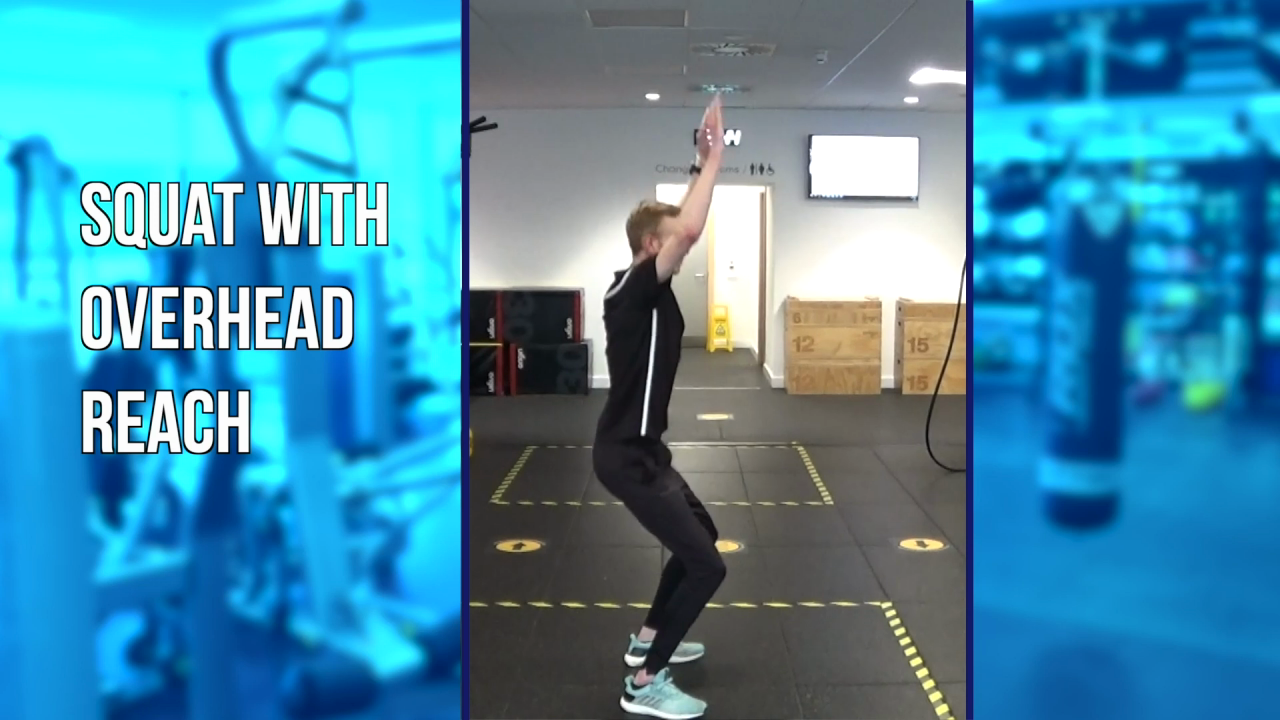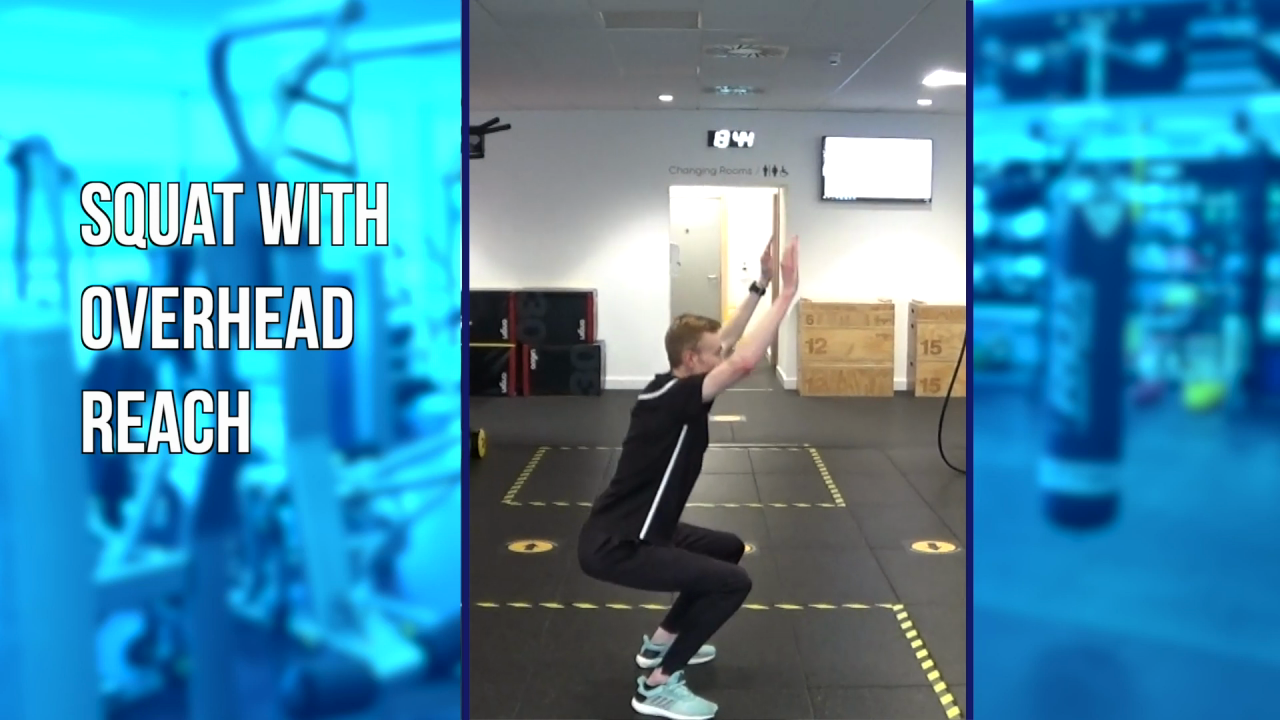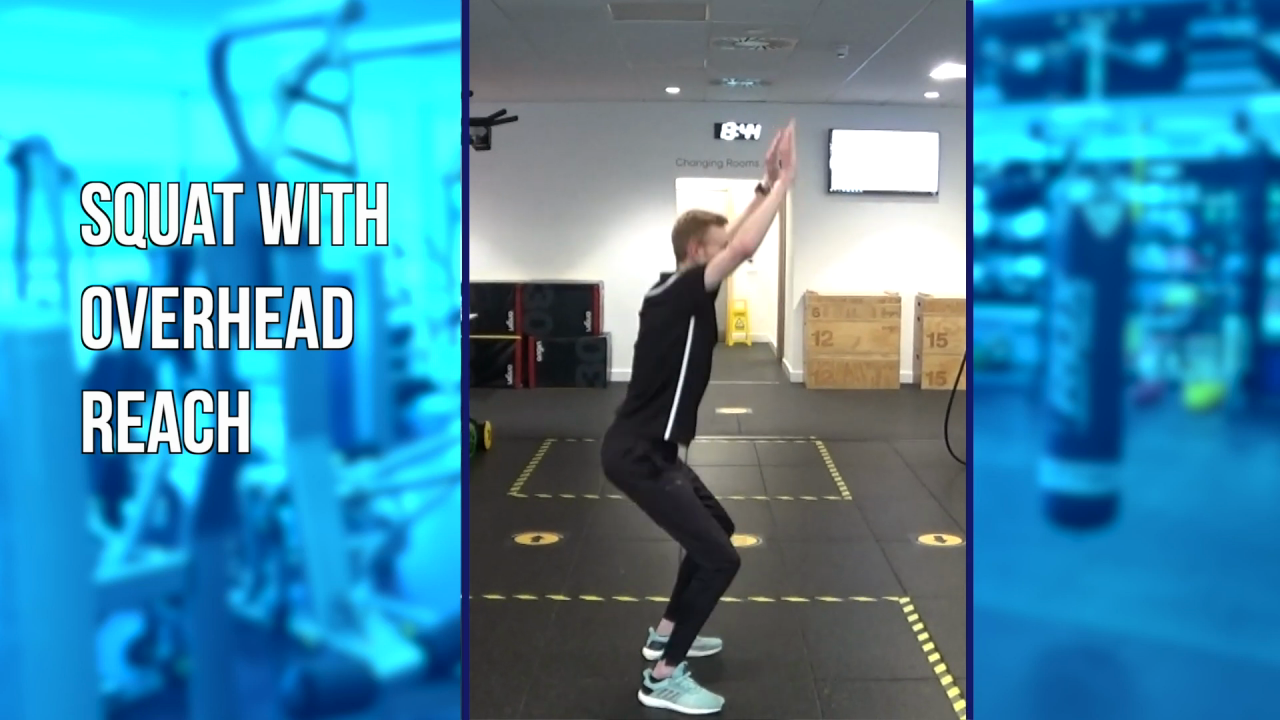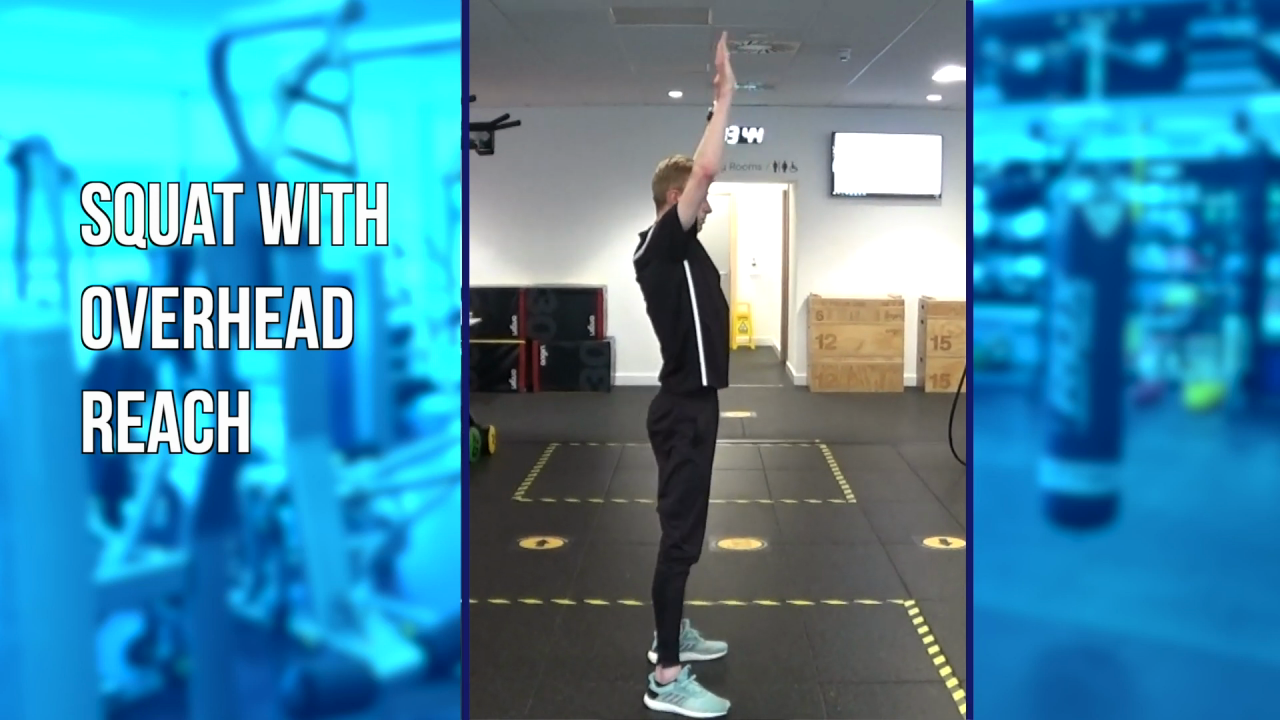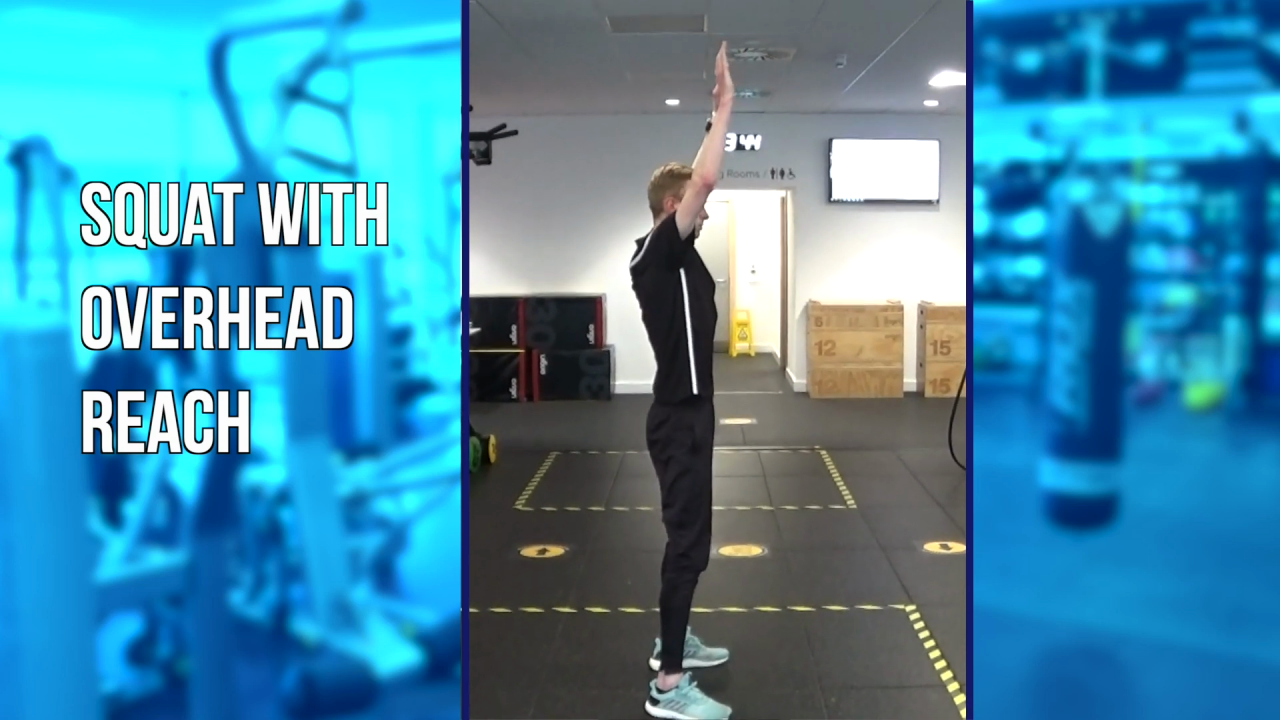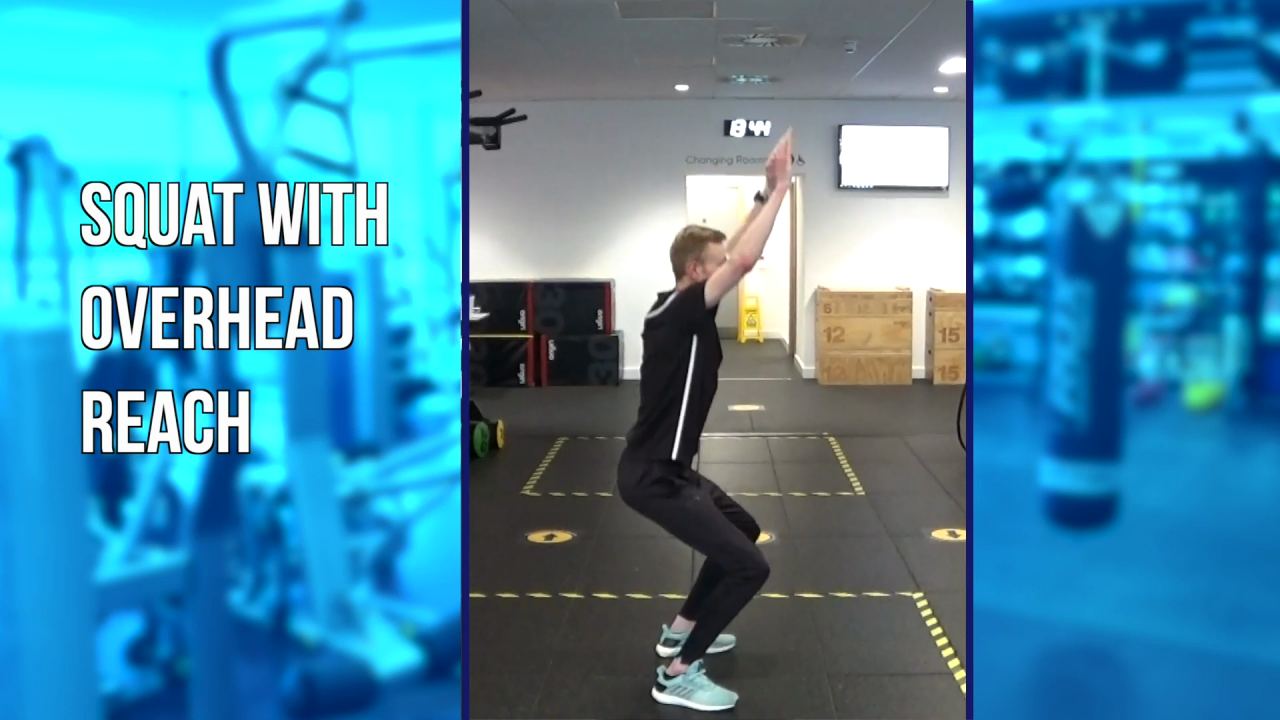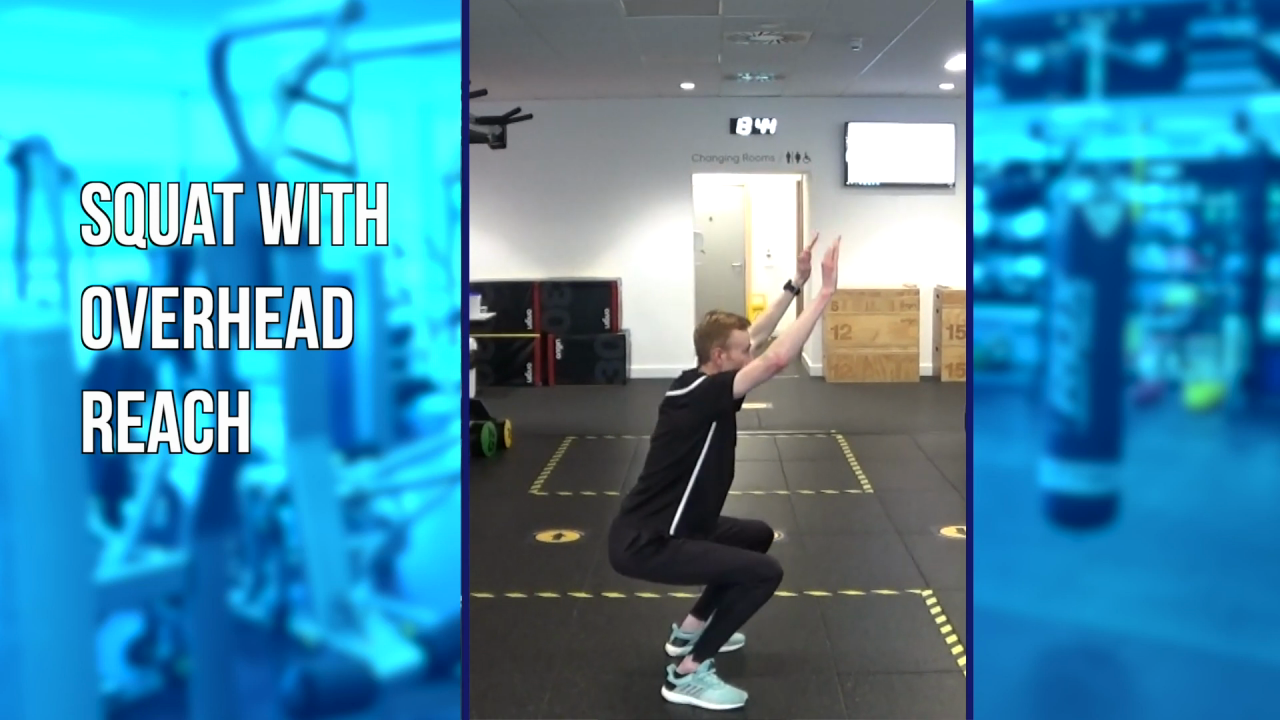
dt=0.7s
person 1, frame 1
left shoulder: (641, 287)
right shoulder: (635, 286)
left elbow: (682, 225)
right elbow: (690, 231)
left wrist: (700, 165)
right wrist: (713, 163)
left hip: (640, 449)
right hip: (627, 455)
left knee: (699, 535)
right knee: (705, 565)
left ankle: (648, 636)
person 1, frame 2
left shoulder: (672, 388)
right shoulder: (674, 400)
left elbow: (728, 343)
right elbow: (744, 363)
left wrist: (760, 286)
right wrist: (786, 295)
left hip: (633, 531)
right hip: (614, 546)
left knee: (729, 549)
right knee: (732, 584)
left ankle: (661, 640)
person 1, frame 3
left shoulder: (680, 293)
right shoulder: (676, 293)
left elbow: (734, 242)
right elbow: (742, 248)
left wrist: (767, 186)
right wrist: (782, 183)
left hip: (652, 447)
right hip: (638, 453)
left knee: (717, 529)
right knee: (718, 557)
left ankle: (667, 630)
person 1, frame 4
left shoulder: (674, 248)
right shoulder: (662, 246)
left elbow: (700, 171)
right elbow: (706, 170)
left wrist: (720, 105)
right wrist: (724, 101)
left hip: (687, 405)
right hip: (685, 410)
left knee: (683, 532)
right knee: (680, 538)
left ankle: (671, 635)
person 1, frame 5
left shoulder: (666, 254)
right shoulder: (659, 252)
left elbow: (698, 180)
right elbow: (705, 180)
left wrist: (716, 118)
right wrist: (725, 111)
left hip: (683, 411)
right hip: (680, 417)
left knee: (688, 539)
right knee: (689, 546)
left ankle: (672, 641)
person 1, frame 6
left shoulder: (678, 308)
right shoulder: (680, 312)
left elbow: (733, 252)
right elbow: (745, 259)
left wrist: (765, 192)
right wrist: (779, 190)
left hip: (667, 465)
right hip: (654, 475)
left knee: (743, 530)
right knee: (748, 567)
left ankle: (681, 628)
right ankle: (678, 673)
person 1, frame 7
left shoulder: (699, 385)
right shoulder: (704, 396)
left elbow: (759, 336)
right elbow: (777, 359)
left wrist: (796, 284)
right wrist: (824, 292)
left hip: (658, 528)
right hip: (642, 545)
left knee: (759, 536)
right knee: (764, 571)
left ankle: (691, 628)
right ankle: (688, 672)
